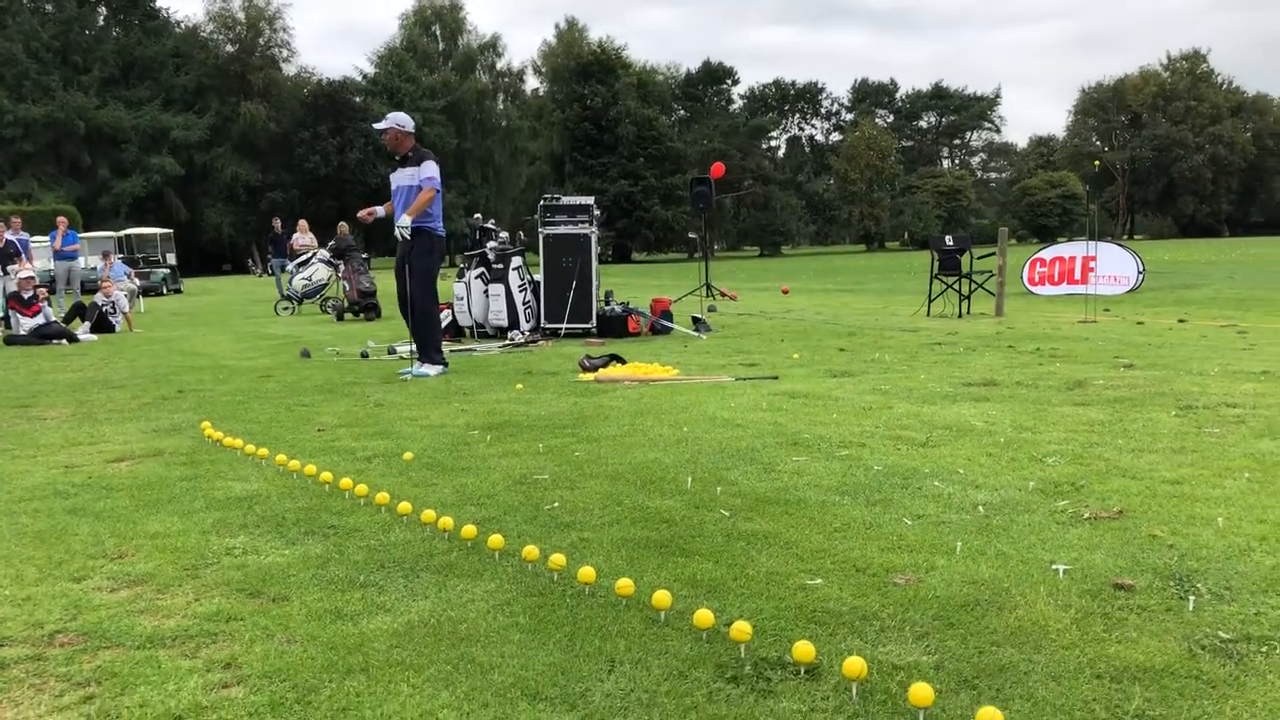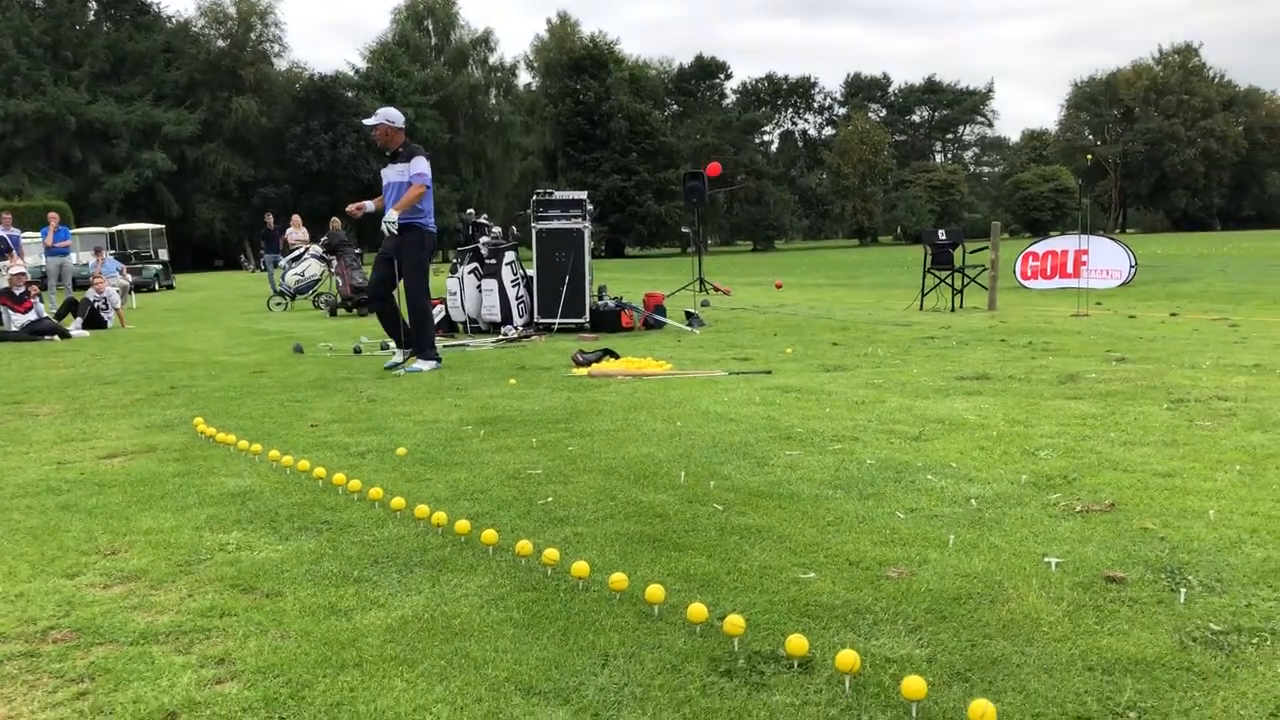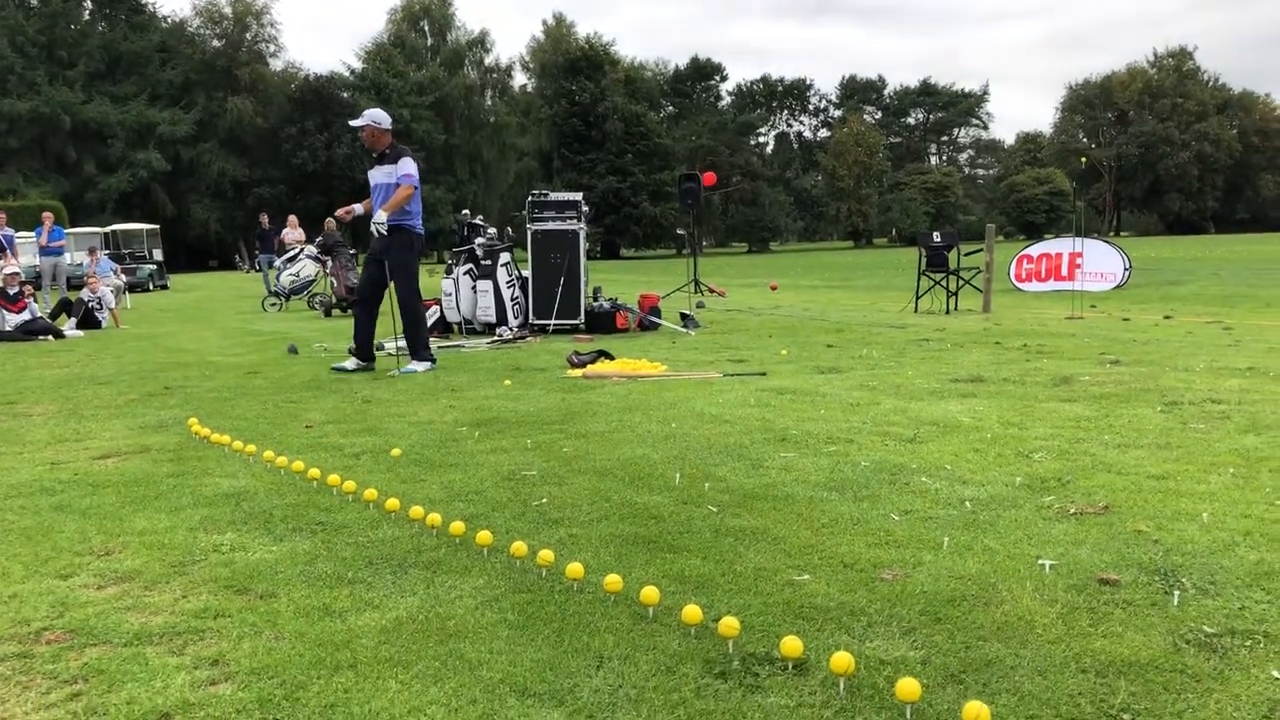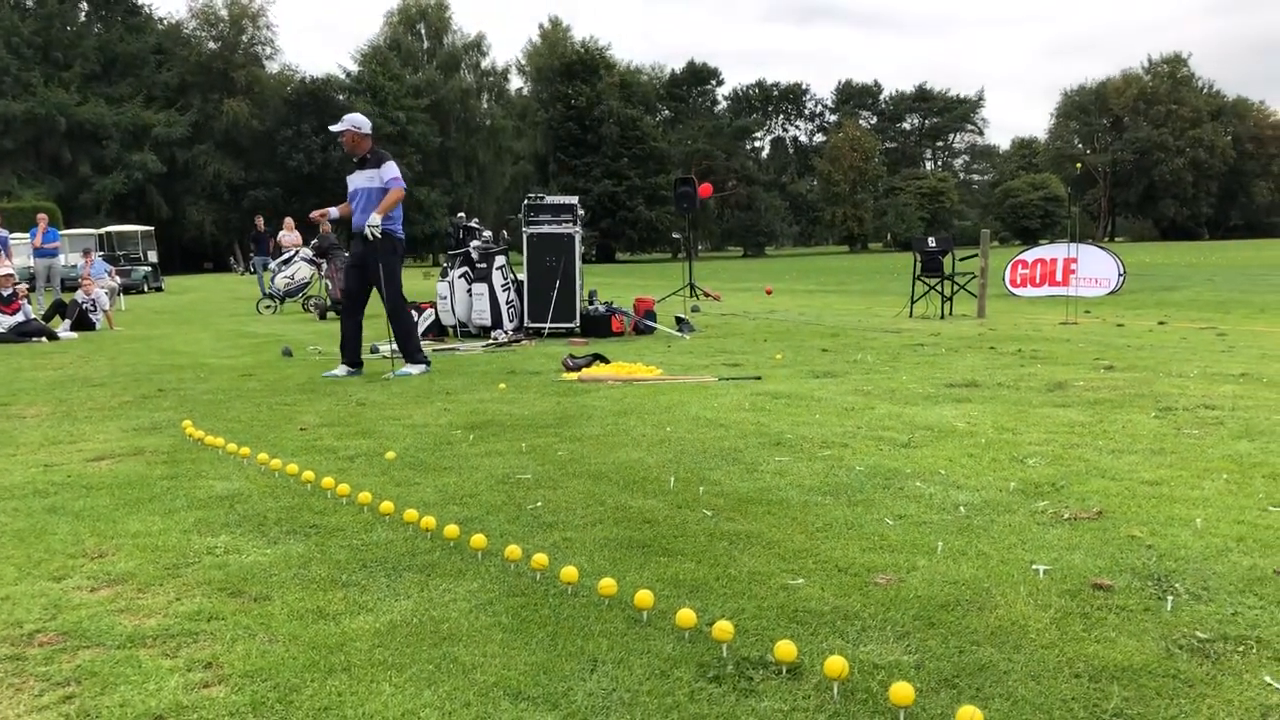
dt=0.2s
person 1, frame 1
left shoulder: (424, 160)
right shoulder: (398, 166)
left elbow: (430, 192)
left wrist: (407, 217)
right wrist: (378, 211)
left hip: (426, 237)
right hip: (406, 239)
left knee: (423, 299)
right knee: (406, 300)
left ankle: (435, 360)
right ankle: (424, 357)
person 1, frame 2
left shoulder: (415, 156)
right shoulder: (389, 162)
left elbow: (419, 189)
left wrist: (394, 212)
right wrist: (368, 206)
left hip: (416, 233)
right hip: (393, 234)
left knee: (416, 295)
right knee: (376, 291)
left ankle: (428, 356)
right ankle: (406, 345)
person 1, frame 3
left shoulder: (402, 157)
right shoulder: (376, 163)
left elbow: (407, 189)
left wrist: (382, 212)
right wrist: (357, 209)
left hip: (404, 234)
right hip: (381, 236)
left knee: (407, 297)
right knee: (365, 295)
left ankle: (422, 357)
right ankle: (362, 356)
person 1, frame 4
left shoulder: (383, 162)
right shoulder: (354, 169)
left elbow: (398, 191)
left wrist: (377, 215)
right wrist: (332, 212)
left hip: (385, 240)
right hip: (360, 241)
left knee: (393, 301)
right knee: (350, 302)
left ankle: (417, 360)
right ankle: (350, 363)
